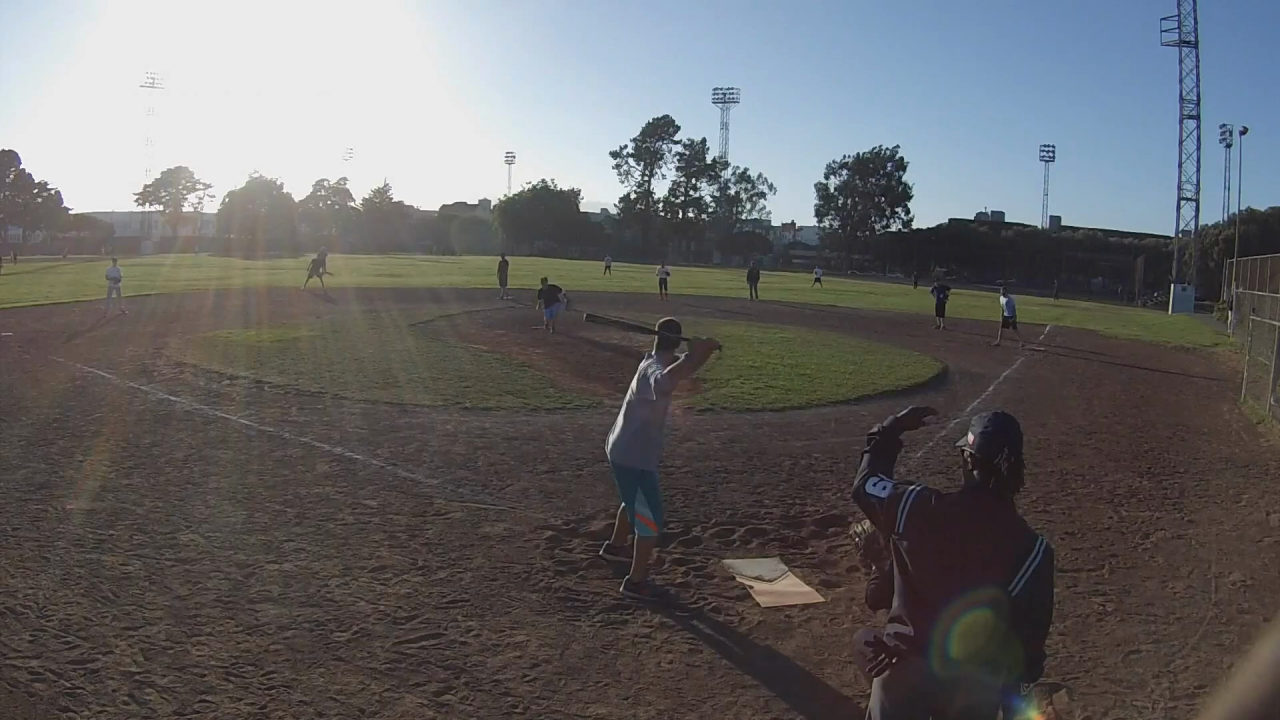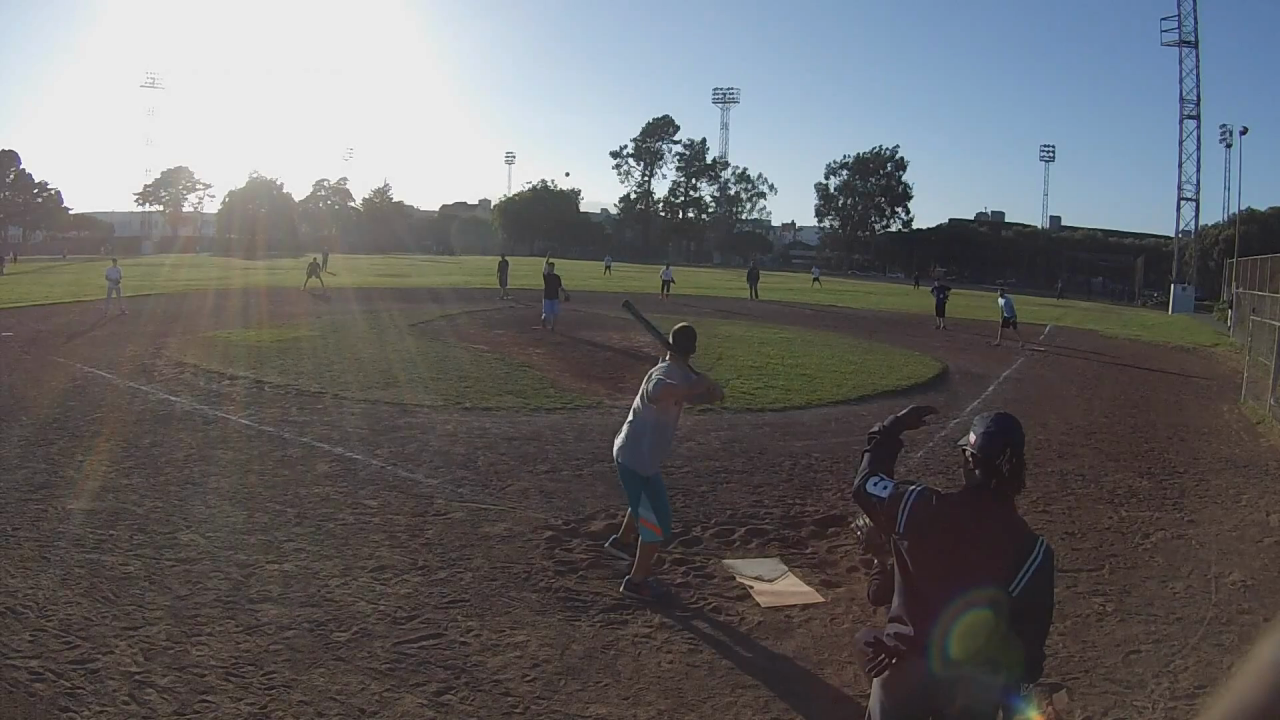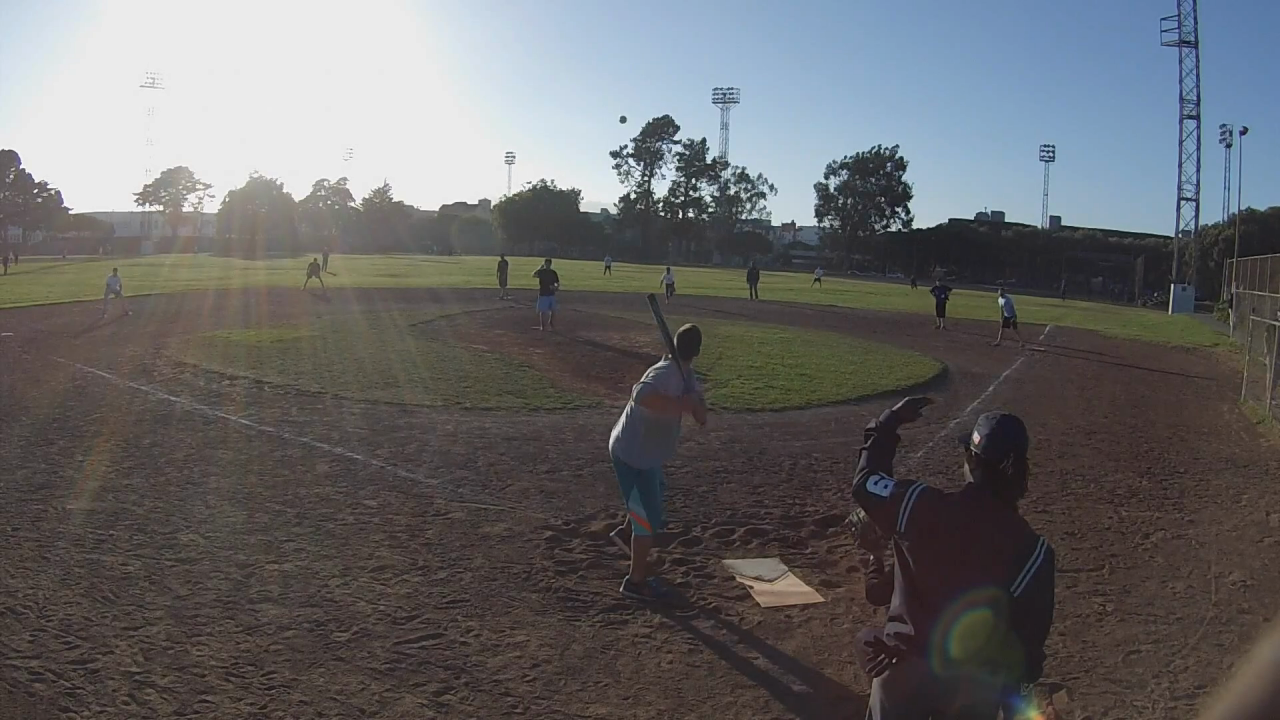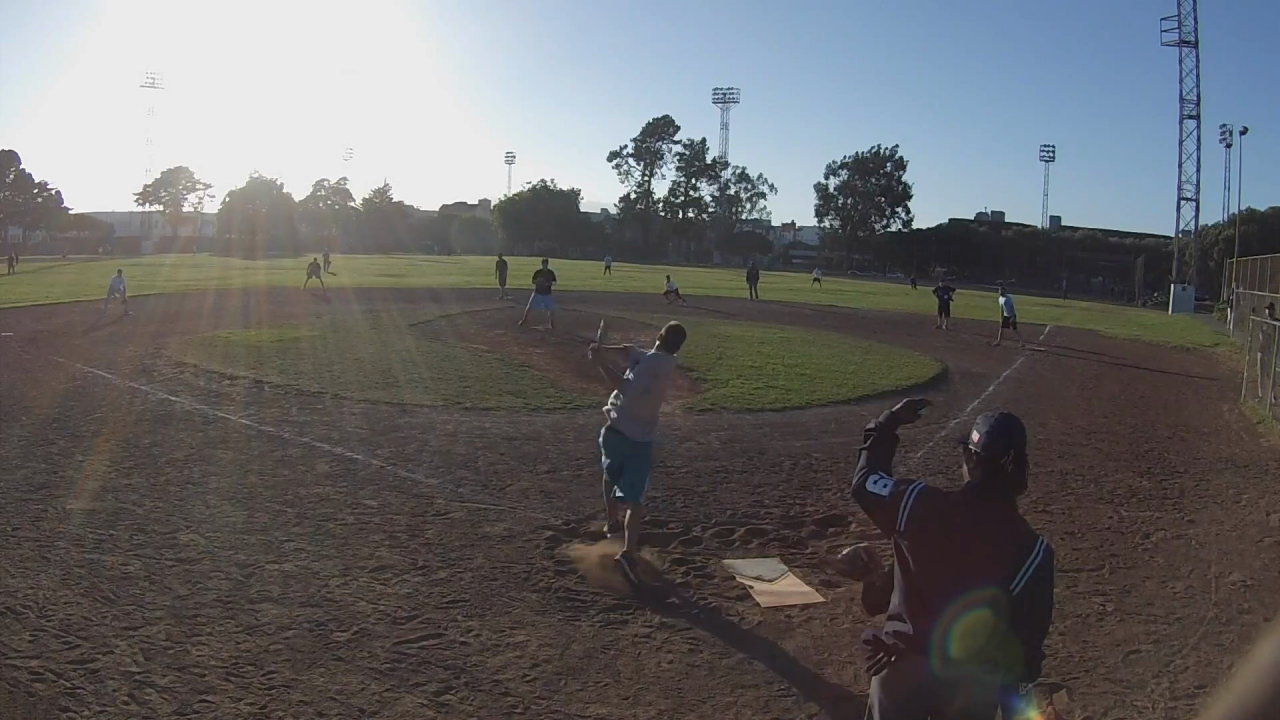
dt=0.7s
person 1, frame 1
left shoulder: (919, 509)
right shoulder: (1031, 551)
left elbow: (865, 485)
right elbow: (1030, 636)
left wrist: (890, 430)
right wrist: (1017, 688)
left hip: (906, 671)
right hip: (978, 684)
person 1, frame 2
left shoulder: (920, 509)
right shoulder: (1031, 551)
left elbow: (866, 483)
right elbow: (1031, 635)
left wrist: (891, 429)
right wrist: (1017, 689)
left hip: (906, 671)
right hip: (977, 684)
person 1, frame 3
left shoulder: (920, 508)
right shoulder: (1031, 551)
left elbow: (865, 482)
right elbow: (1031, 633)
left wrist: (888, 423)
right wrist: (1016, 687)
left hip: (906, 671)
right hip: (977, 684)
person 1, frame 4
left shoulder: (918, 506)
right shoulder: (1030, 549)
left elbow: (865, 481)
right elbow: (1030, 631)
left wrist: (887, 424)
right wrist: (1016, 690)
left hip: (904, 668)
right hip: (974, 681)
person 2, frame 1
left shoulder: (660, 364)
right shoulder: (654, 368)
left elbow: (694, 362)
right elbow: (665, 384)
left wrist: (707, 346)
right wrist: (692, 351)
left hip: (627, 449)
right hip: (633, 455)
left knee: (635, 502)
right knee: (651, 517)
left ankle: (615, 545)
right ankle: (636, 581)
person 2, frame 2
left shoulder: (681, 376)
right shoulder: (664, 374)
left elbow: (703, 396)
right elbow: (656, 393)
left wrist: (712, 390)
right wrist: (696, 385)
left hip: (635, 452)
right hip: (638, 457)
left knee: (643, 505)
right knee: (657, 521)
left ankle: (621, 541)
right ankle: (636, 582)
person 2, frame 3
left shoulder: (683, 372)
right shoulder: (665, 374)
left elbow: (698, 403)
right elbow: (642, 395)
left wrist: (697, 408)
right wrist: (683, 403)
left hip: (644, 448)
right hip: (633, 452)
left knee: (653, 493)
right knee: (648, 516)
left ankle: (631, 533)
right ankle: (636, 581)
person 2, frame 4
left shoulder: (653, 361)
right shoulder: (667, 365)
left elbow: (628, 389)
right elbow: (629, 352)
left wrist: (602, 364)
right wrist: (603, 350)
left hip: (616, 431)
right hip: (641, 440)
left knee: (611, 474)
right knee: (633, 500)
left ankle: (612, 522)
right ankle: (628, 552)
